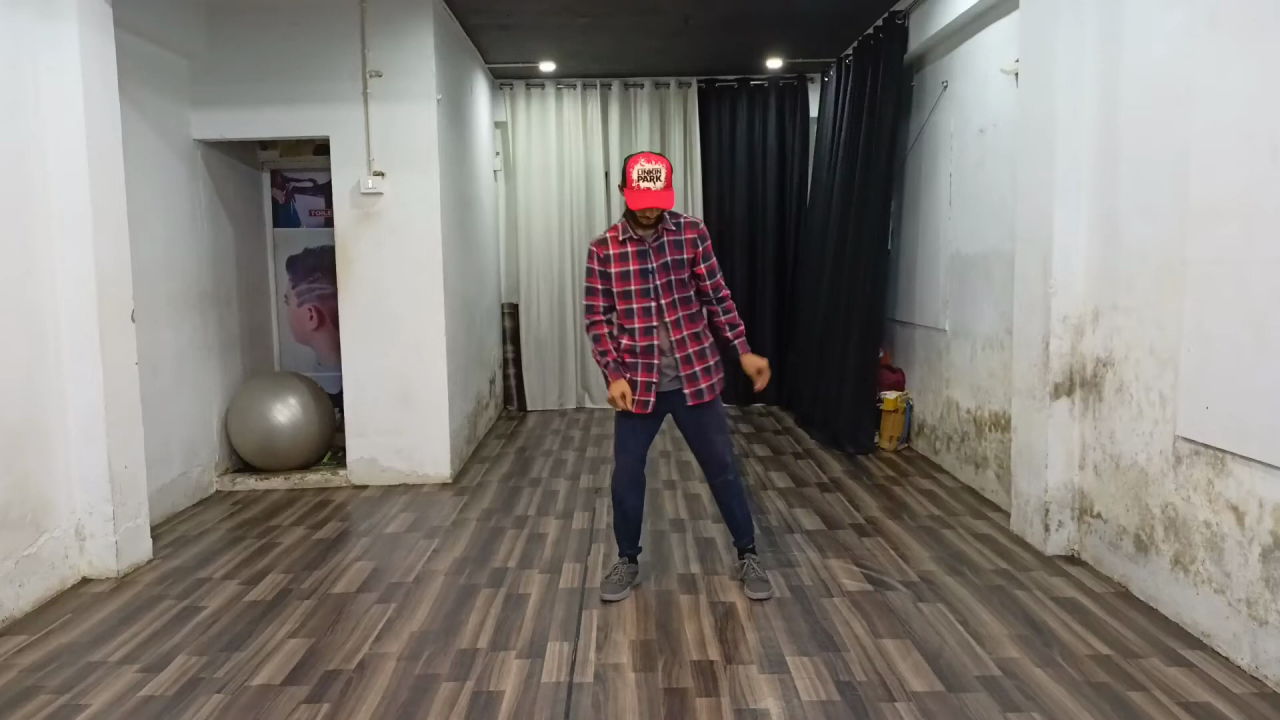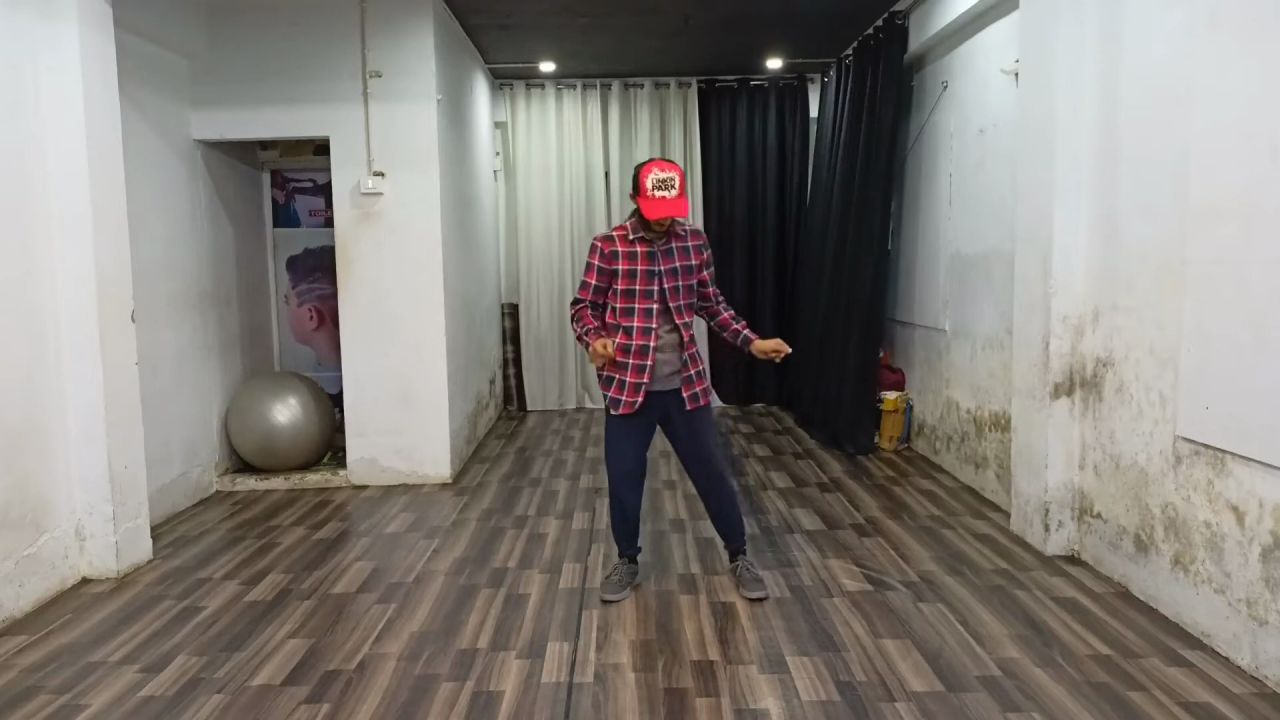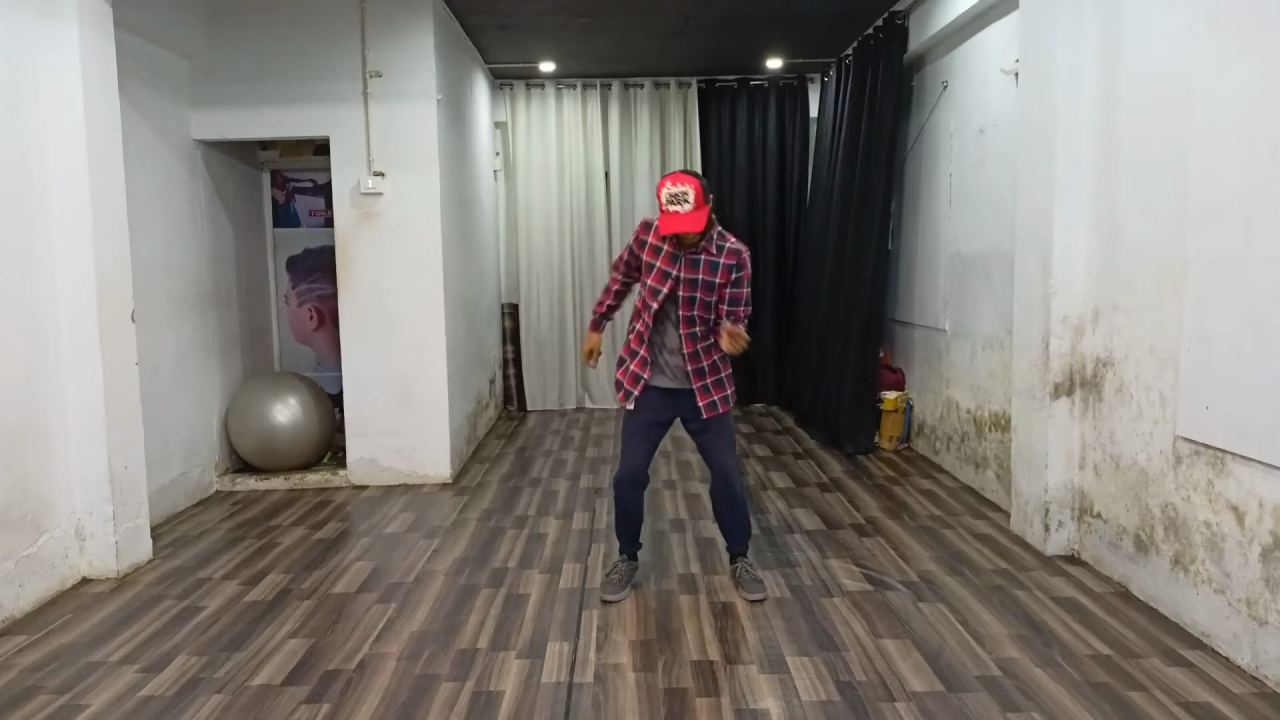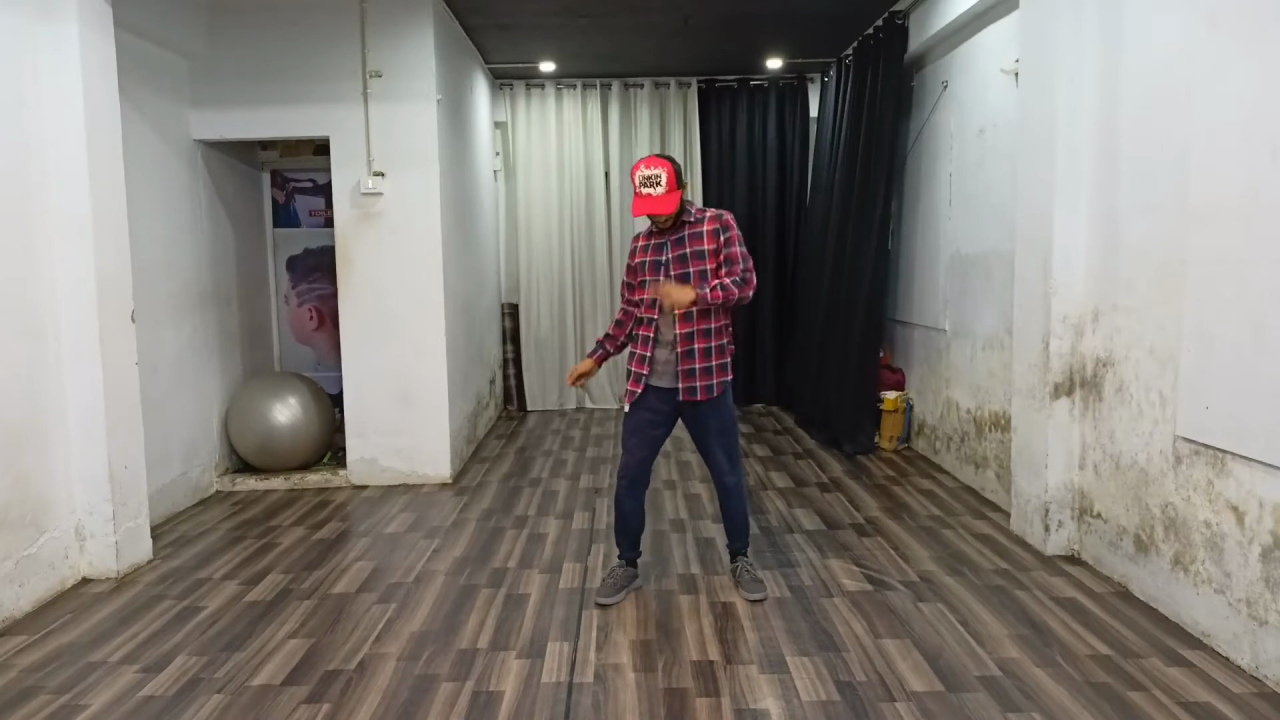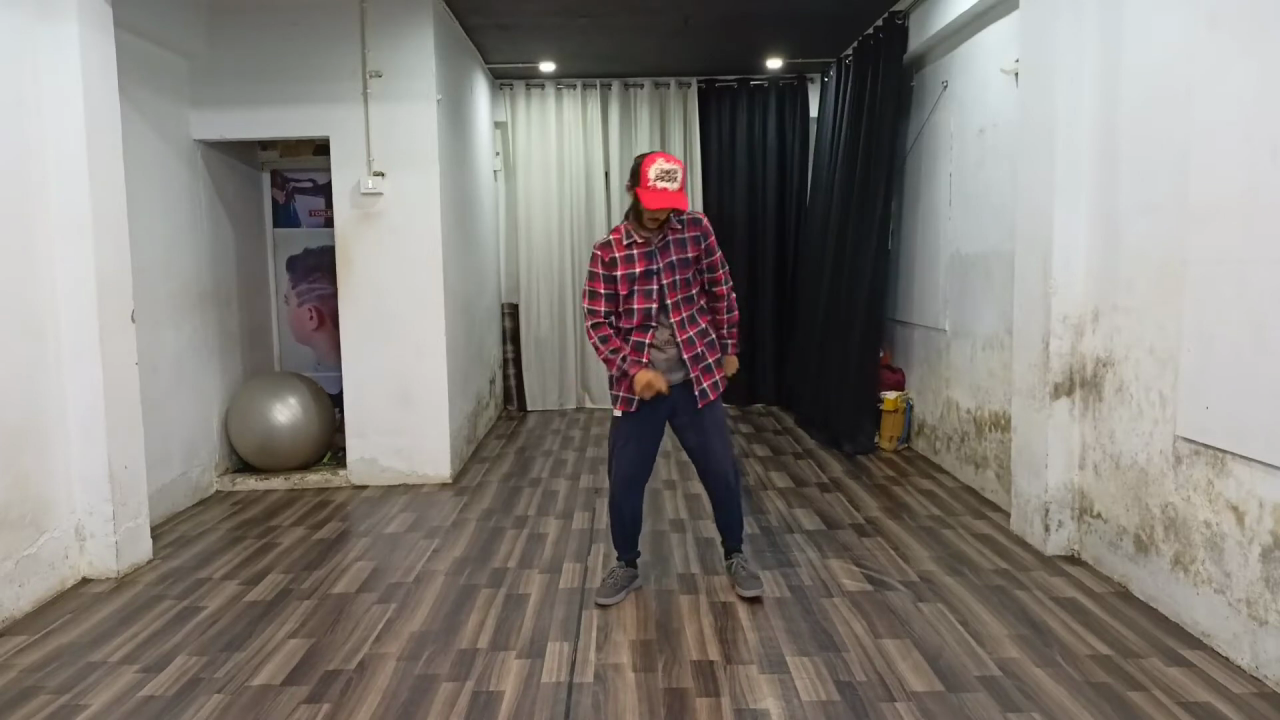
dt=0.5s
person 1, frame 1
left shoulder: (692, 232)
right shoulder: (603, 248)
left elbow: (716, 298)
right elbow: (598, 318)
left wrist: (744, 352)
right wrist: (613, 375)
left hip: (694, 376)
right hip: (637, 382)
left knee: (722, 467)
right knee: (626, 474)
left ankle: (747, 556)
right ankle: (627, 560)
person 1, frame 2
left shoulder: (694, 241)
right shoulder: (608, 246)
left elbow: (711, 303)
right elbow: (583, 306)
left wrist: (752, 342)
right wrist: (595, 338)
left hip: (685, 383)
right hip: (627, 385)
left knee: (713, 471)
right knee: (624, 477)
left ankle: (738, 556)
right ankle: (627, 562)
person 1, frame 3
left shoulder: (733, 254)
right shoulder: (648, 234)
left elbow: (737, 319)
right elbow: (621, 277)
left wrist: (733, 338)
right wrist: (596, 328)
left hip: (706, 383)
right hip: (647, 382)
left knee: (727, 473)
right knee: (630, 474)
left ankle: (739, 558)
right ankle: (628, 558)
person 1, frame 4
left shoulder: (719, 225)
right shoulder: (641, 244)
left elbow: (744, 282)
left wrist: (695, 295)
right wrist: (596, 357)
left hip: (706, 376)
right hip: (649, 382)
left knee: (727, 472)
right knee: (631, 475)
left ankle: (739, 558)
right ankle: (627, 564)
person 1, frame 5
left shoulder: (696, 229)
right shoulder: (610, 251)
left elbow: (721, 290)
right elbow: (597, 321)
left wrist: (727, 348)
right wrist: (633, 370)
left hip: (697, 377)
right hip: (639, 383)
left knee: (722, 471)
right knee: (625, 480)
left ankle: (735, 555)
right ankle: (626, 565)
